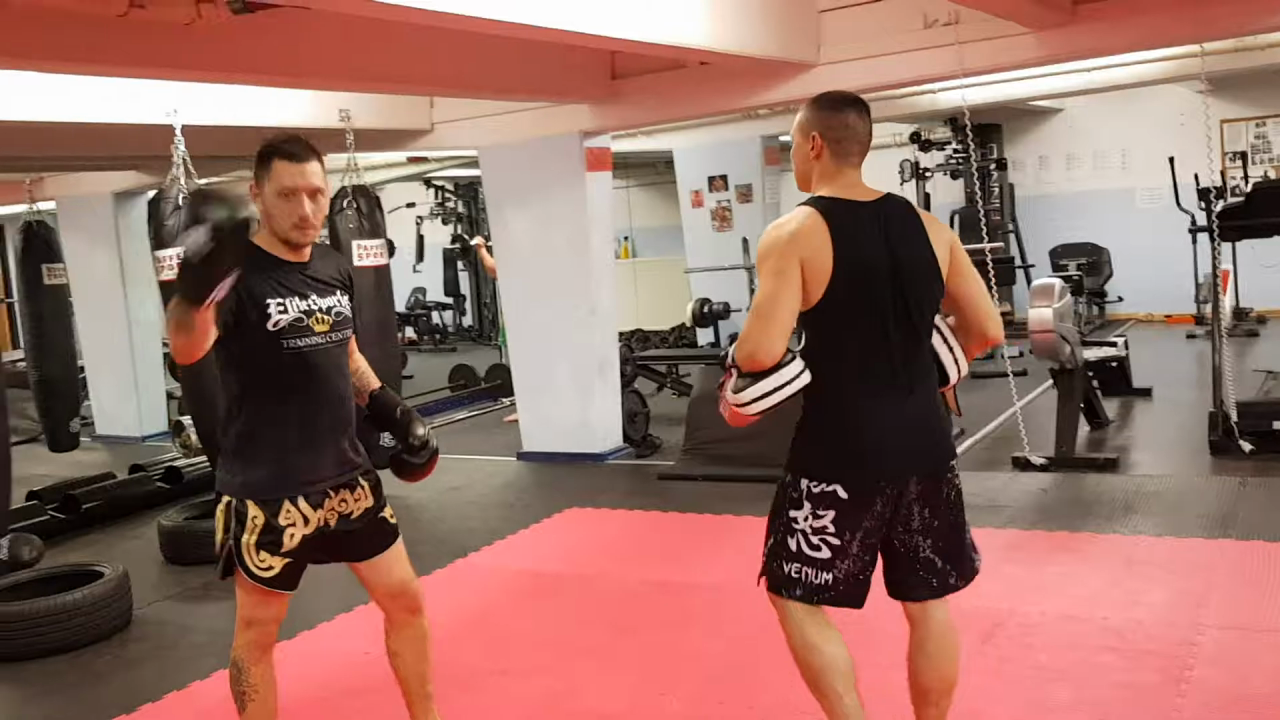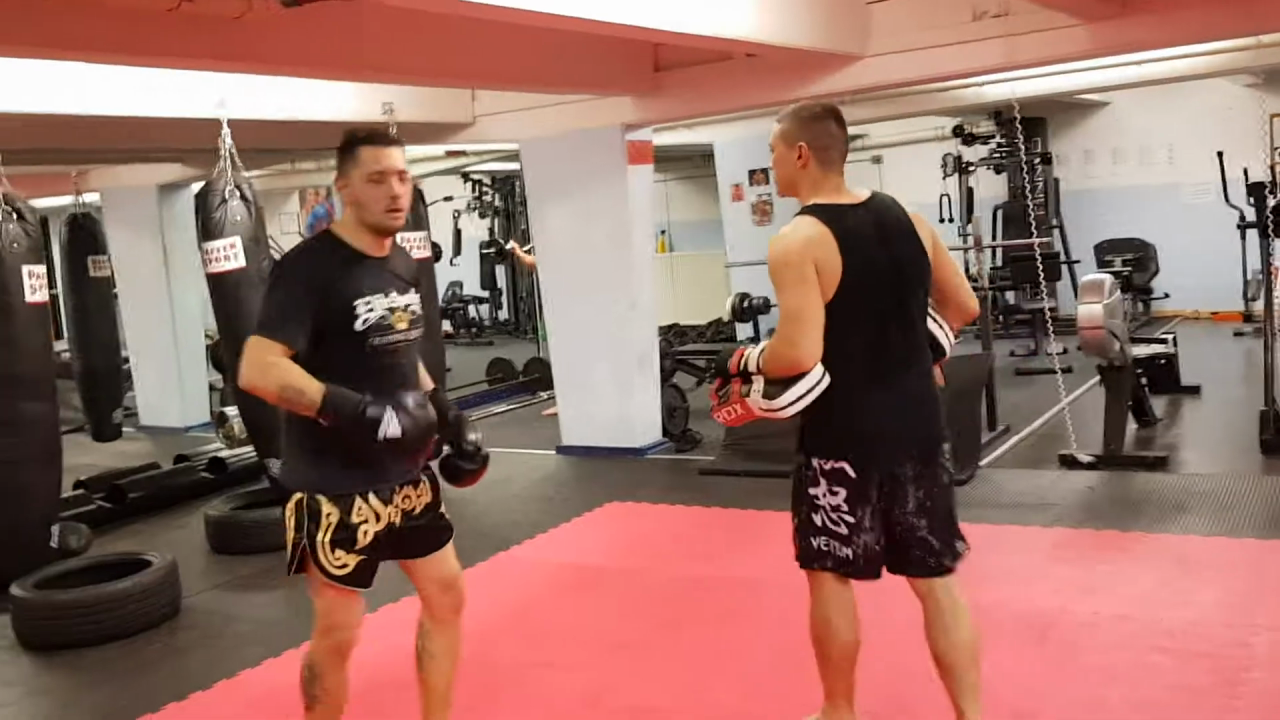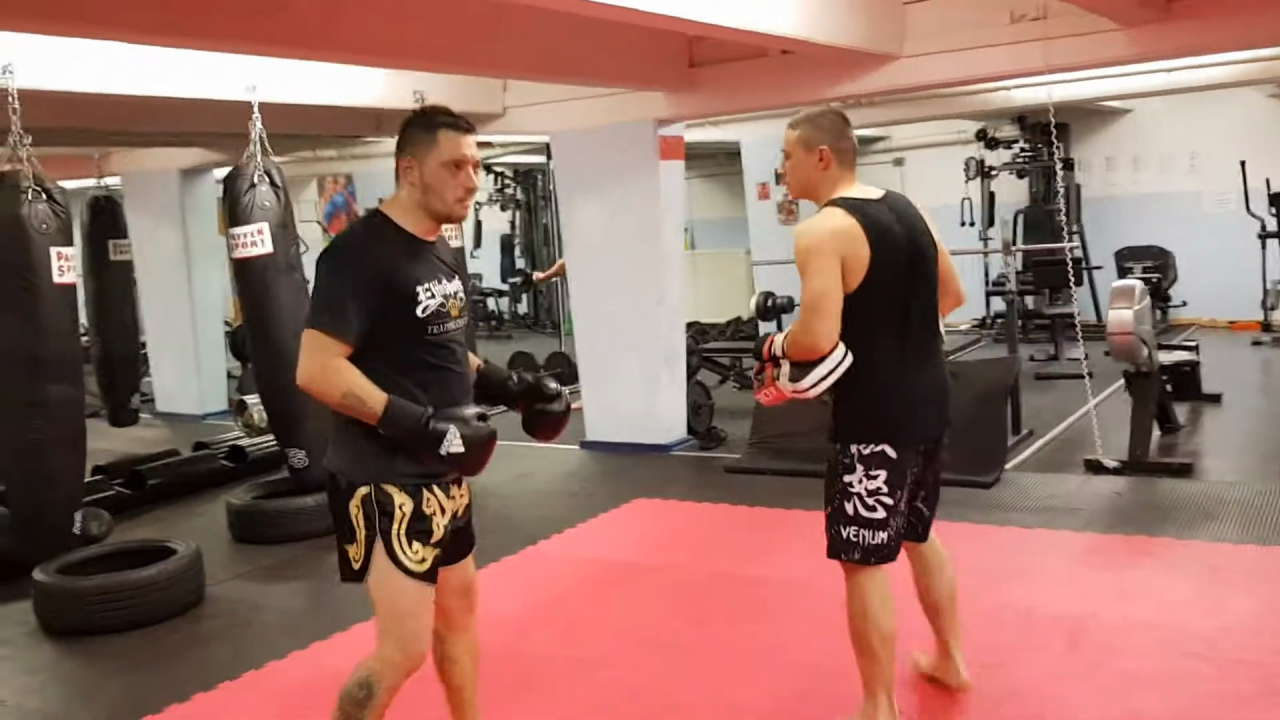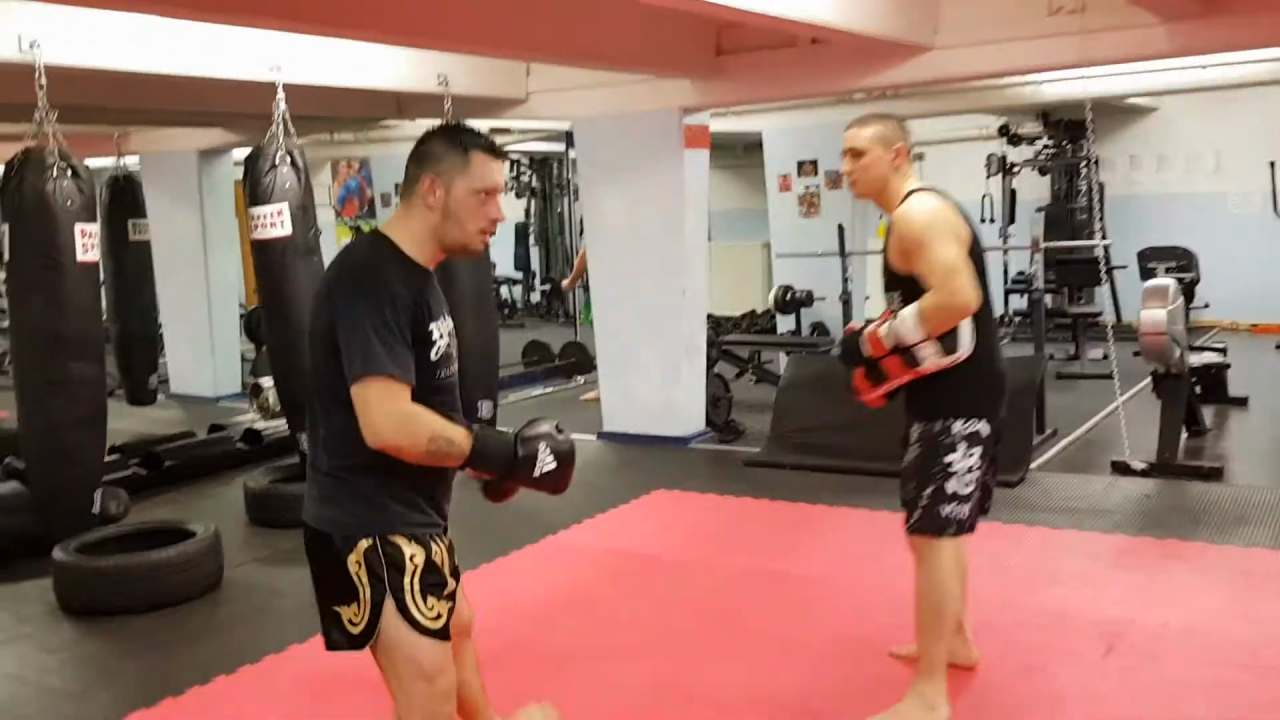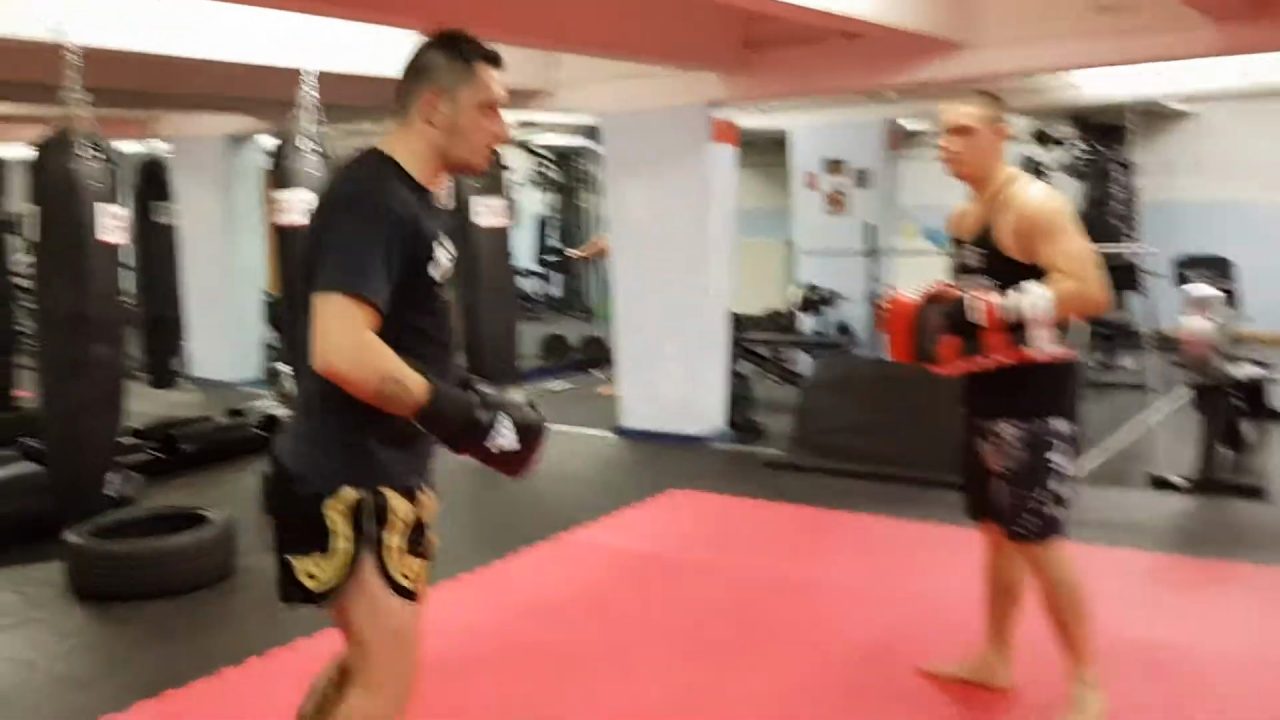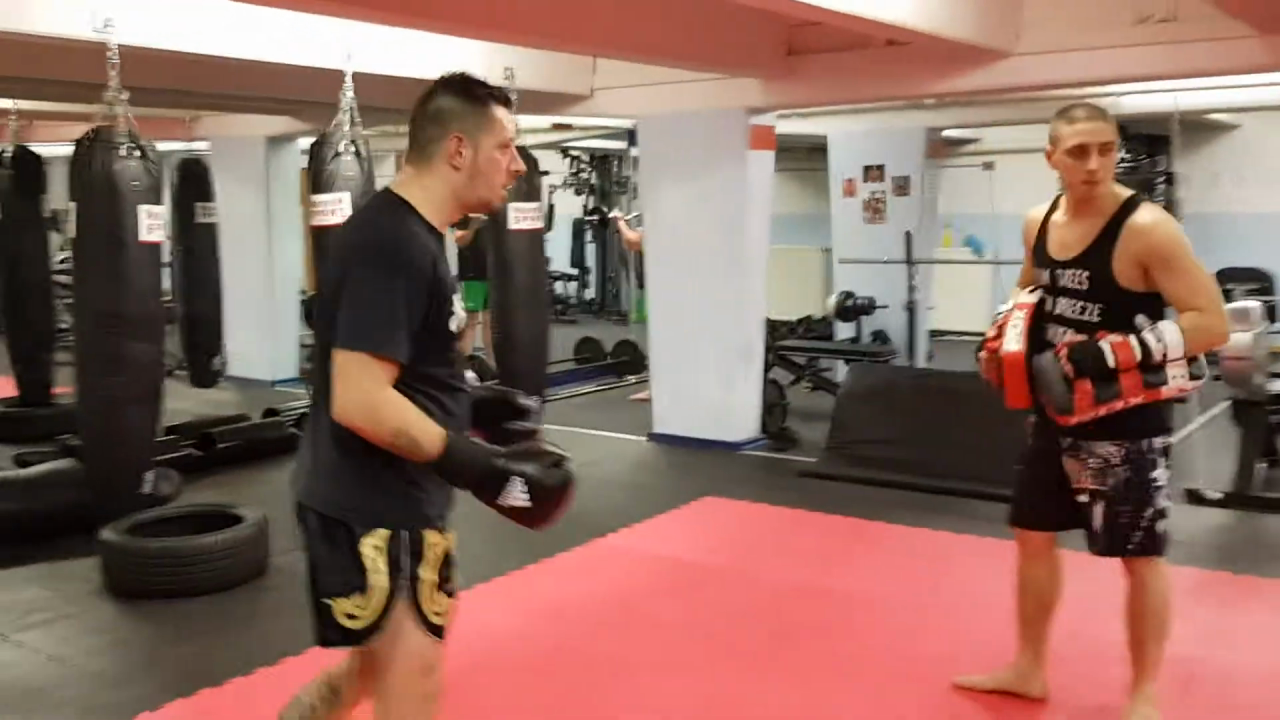
dt=0.3s
person 1, frame 1
left shoulder: (334, 266)
right shoulder: (234, 271)
right elbow: (188, 348)
left wrist: (398, 416)
right wrist: (197, 273)
left hip: (345, 475)
right hip: (268, 490)
left knee: (406, 599)
right knee: (257, 633)
person 1, frame 2
left shoulder: (402, 263)
right shoulder: (309, 269)
right elbow: (257, 371)
left wrist: (445, 416)
right wrist: (362, 415)
left hip: (403, 474)
right hip: (333, 485)
left knee: (444, 597)
right knee: (336, 633)
person 1, frame 3
left shoulder: (444, 250)
right shoulder: (361, 253)
right elbow: (317, 369)
left wrist: (512, 386)
right wrist: (419, 426)
left hip: (439, 472)
right hip: (387, 478)
left knee: (459, 607)
right knee: (404, 650)
person 1, frame 4
left shoulder: (414, 273)
right shoulder: (372, 280)
right elbow: (387, 422)
left wrist: (486, 450)
right wrist: (506, 455)
left hip: (406, 515)
right hip: (373, 527)
left knee: (454, 630)
person 1, frame 5
left shoulder: (404, 196)
right shoulder: (371, 200)
right elbow: (341, 351)
left wrist: (456, 398)
right wrist: (466, 417)
left hip: (381, 467)
right hip: (354, 476)
left knee: (374, 653)
person 1, frame 6
left shoulder: (403, 233)
right shoulder: (396, 248)
right elbow: (358, 400)
left wrist: (478, 404)
right wrist: (482, 468)
left hip: (357, 497)
right hip: (377, 512)
person 2, frame 1
left shoulder: (792, 234)
right shoulder: (928, 228)
left elbow: (760, 352)
right elbow: (988, 332)
left wrist: (737, 359)
left hip: (839, 449)
right hip: (924, 440)
left knee: (798, 598)
right knee: (927, 603)
person 2, frame 2
left shoulder: (798, 241)
right shoulder: (905, 218)
left elbow: (798, 354)
right elbow: (964, 307)
left wrist: (747, 362)
left hip: (844, 433)
right hip: (917, 420)
left knee: (832, 577)
right knee: (937, 575)
person 2, frame 3
left shoulder: (825, 230)
right shoulder: (908, 211)
left elbow: (817, 339)
right elbow: (951, 297)
left wrist: (773, 347)
left hip: (872, 414)
right hip: (928, 399)
left knee: (865, 564)
right knee: (917, 534)
right ankle: (949, 658)
person 2, frame 4
left shoulder: (920, 214)
right shoulder: (911, 217)
left elbow: (960, 300)
left wrist: (877, 339)
right wrist: (879, 342)
left hip: (957, 395)
right hip: (940, 392)
left knee: (931, 532)
right knee: (934, 528)
right ankle: (954, 640)
person 2, frame 5
left shoulder: (1035, 203)
right shoulder: (964, 214)
left elbow: (1090, 291)
left wrist: (992, 312)
left hip: (1035, 397)
right hip: (991, 392)
left knee: (1036, 541)
right knee: (998, 529)
right ankle: (994, 658)
person 2, frame 6
left shoulder: (1146, 228)
right shoulder: (1040, 223)
left elbow: (1209, 322)
left wrist: (1116, 356)
left hip: (1126, 422)
right hip: (1056, 415)
left knee: (1138, 557)
right knee: (1032, 535)
right ankle: (1028, 668)
